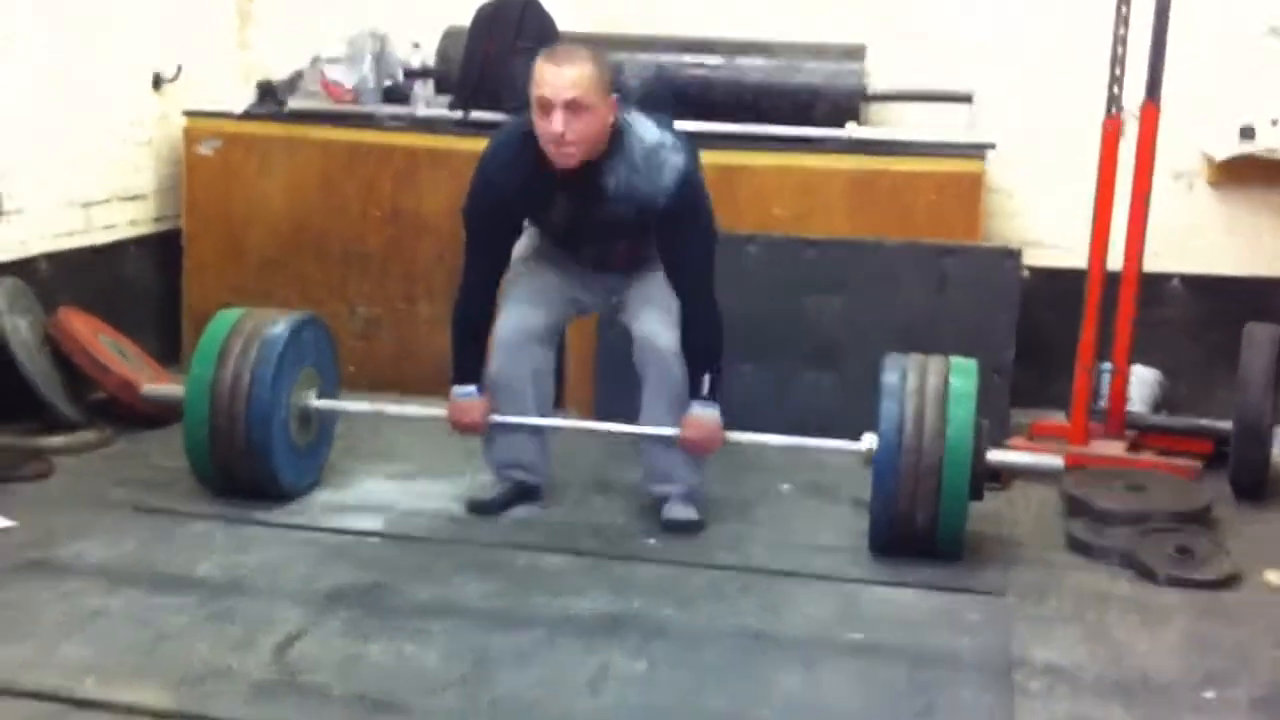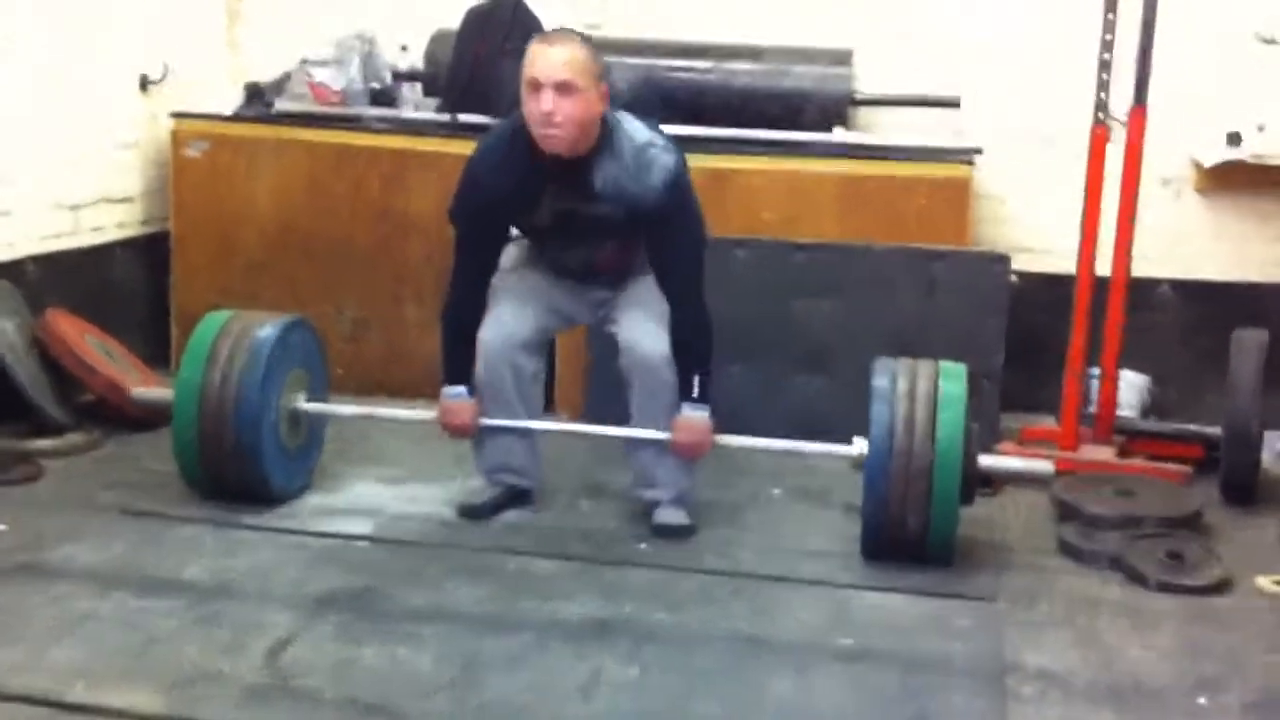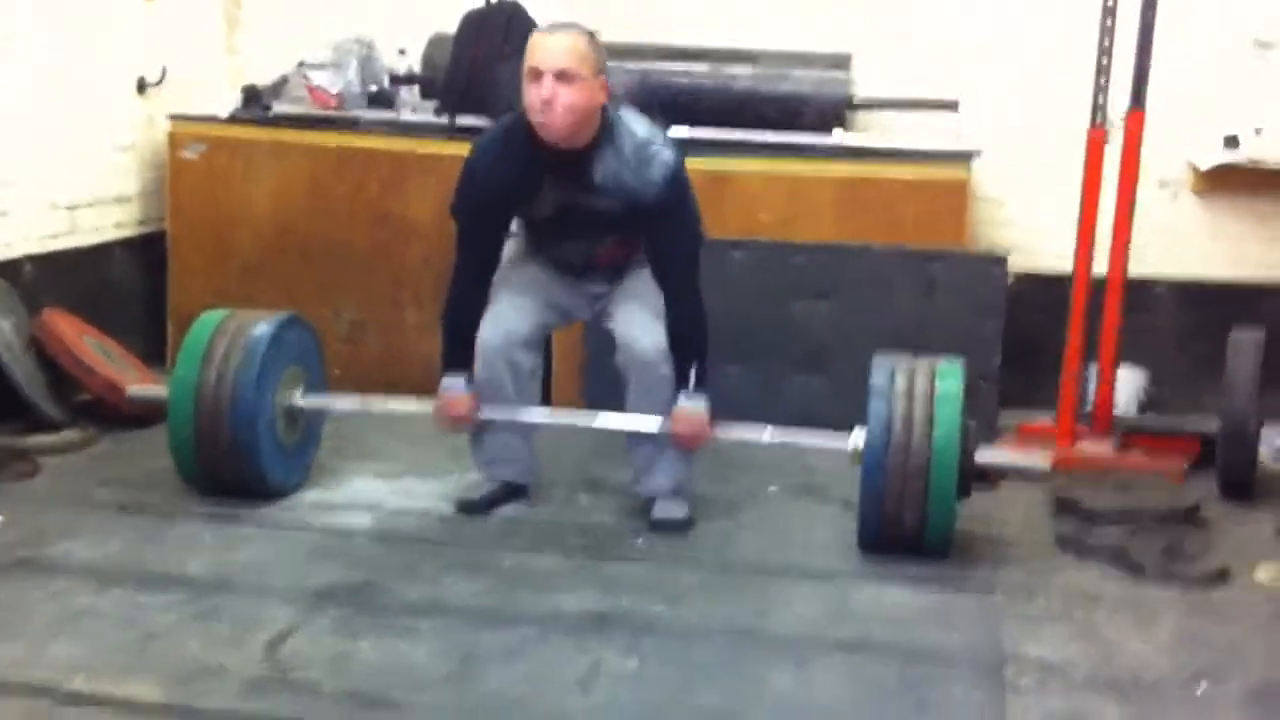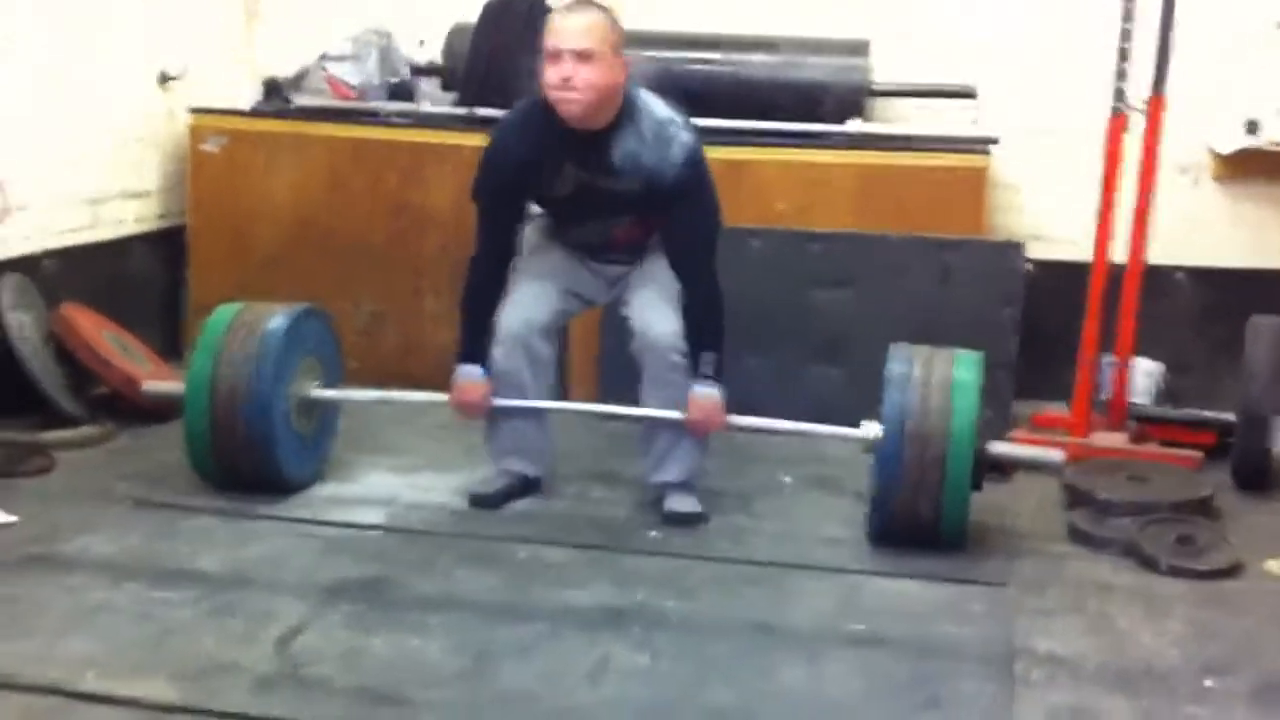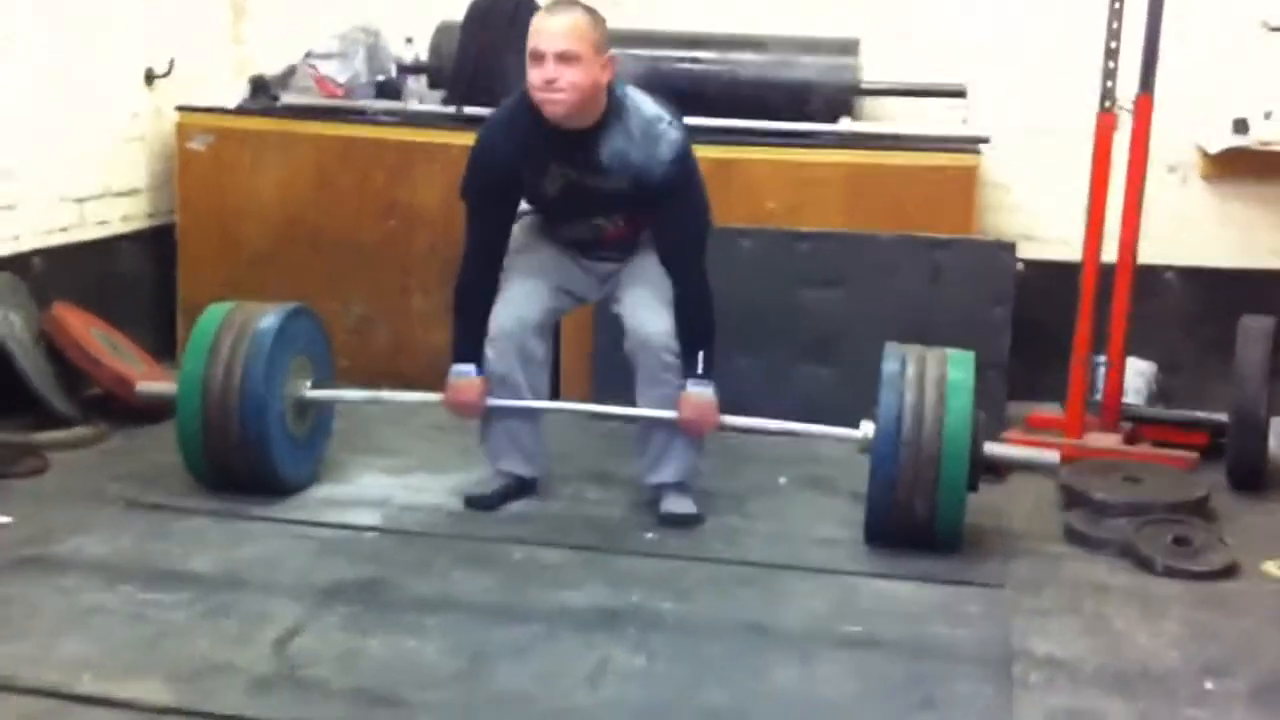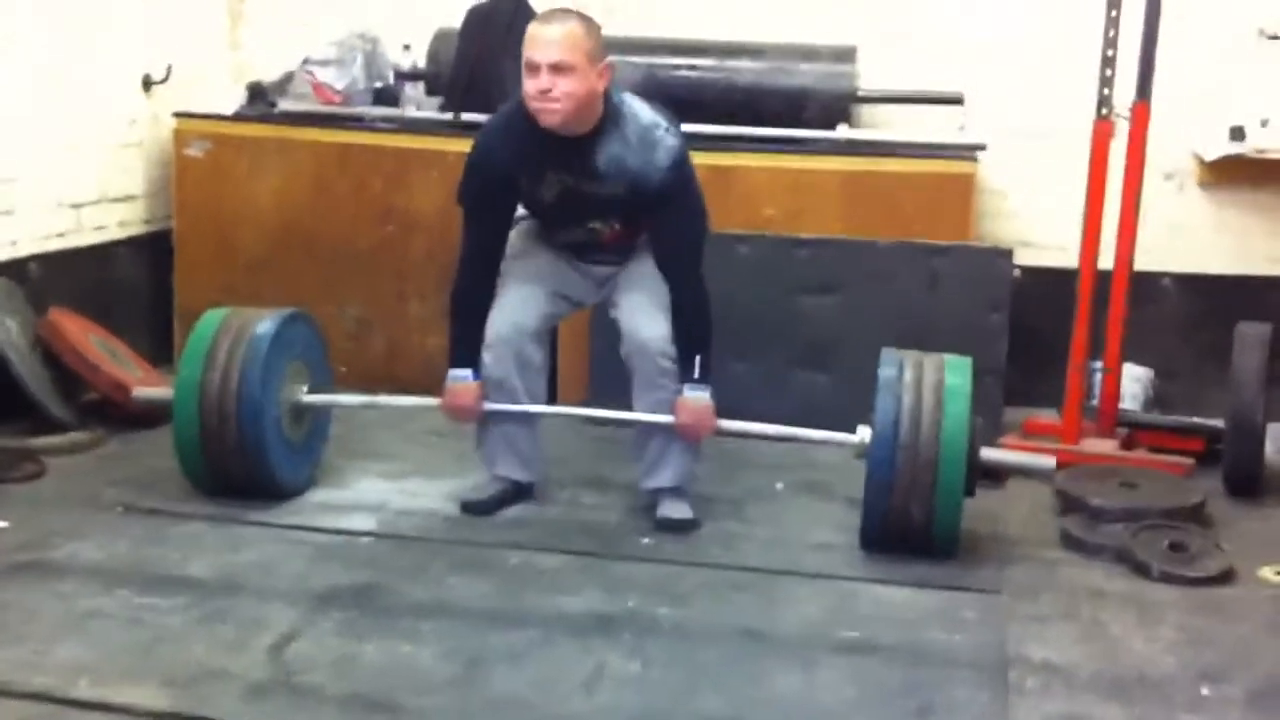
dt=0.1s
person 1, frame 1
left shoulder: (664, 165)
right shoulder: (507, 159)
left elbow: (696, 291)
right elbow: (481, 277)
left wrist: (704, 403)
right wrist: (466, 385)
left hip: (652, 263)
right hip: (558, 254)
left knee: (665, 344)
right knee: (515, 332)
left ankle: (676, 488)
right ankle: (518, 474)
person 1, frame 2
left shoulder: (650, 164)
right shoulder: (496, 160)
left elbow: (685, 289)
right elbow: (471, 274)
left wrist: (694, 404)
right wrist: (457, 388)
left hip: (639, 274)
right hip: (545, 267)
left knee: (652, 352)
right knee: (498, 342)
left ankle: (665, 493)
right ankle: (509, 479)
person 1, frame 3
left shoulder: (649, 160)
right shoulder: (497, 154)
left elbow: (682, 283)
right elbow: (472, 268)
left wrist: (691, 395)
right wrist: (456, 379)
left hip: (637, 269)
right hip: (543, 261)
left knee: (648, 348)
right knee: (497, 339)
left ankle: (663, 488)
right ankle: (506, 474)
person 1, frame 4
left shoulder: (668, 141)
right shoulder: (518, 135)
left elbow: (698, 265)
right elbow: (492, 252)
left wrist: (707, 381)
right wrist: (471, 365)
left hip: (654, 253)
right hip: (563, 245)
left knee: (664, 337)
right knee: (515, 328)
left ankle: (676, 481)
right ankle: (519, 467)
person 1, frame 5
left shoulder: (656, 139)
right shoulder: (506, 133)
left elbow: (688, 264)
right elbow: (482, 251)
left wrist: (699, 381)
right wrist: (465, 364)
left hip: (645, 250)
right hip: (552, 241)
left knee: (657, 336)
right knee: (508, 326)
left ankle: (671, 482)
right ankle: (514, 469)
person 1, frame 6
left shoulder: (653, 144)
right shoulder: (501, 140)
left elbow: (685, 269)
right elbow: (479, 257)
left wrist: (696, 384)
right wrist: (462, 369)
left hip: (641, 252)
right hip: (549, 245)
left knee: (654, 341)
right knee: (505, 332)
left ankle: (668, 487)
right ankle: (512, 474)
